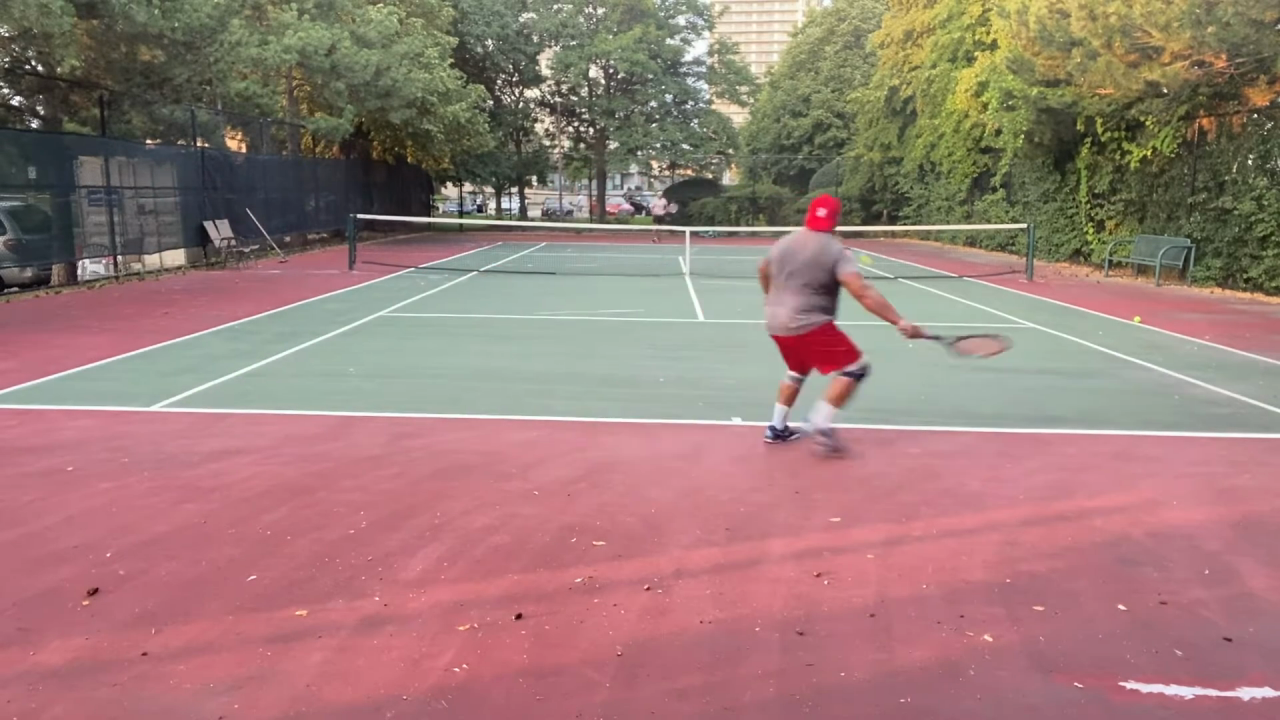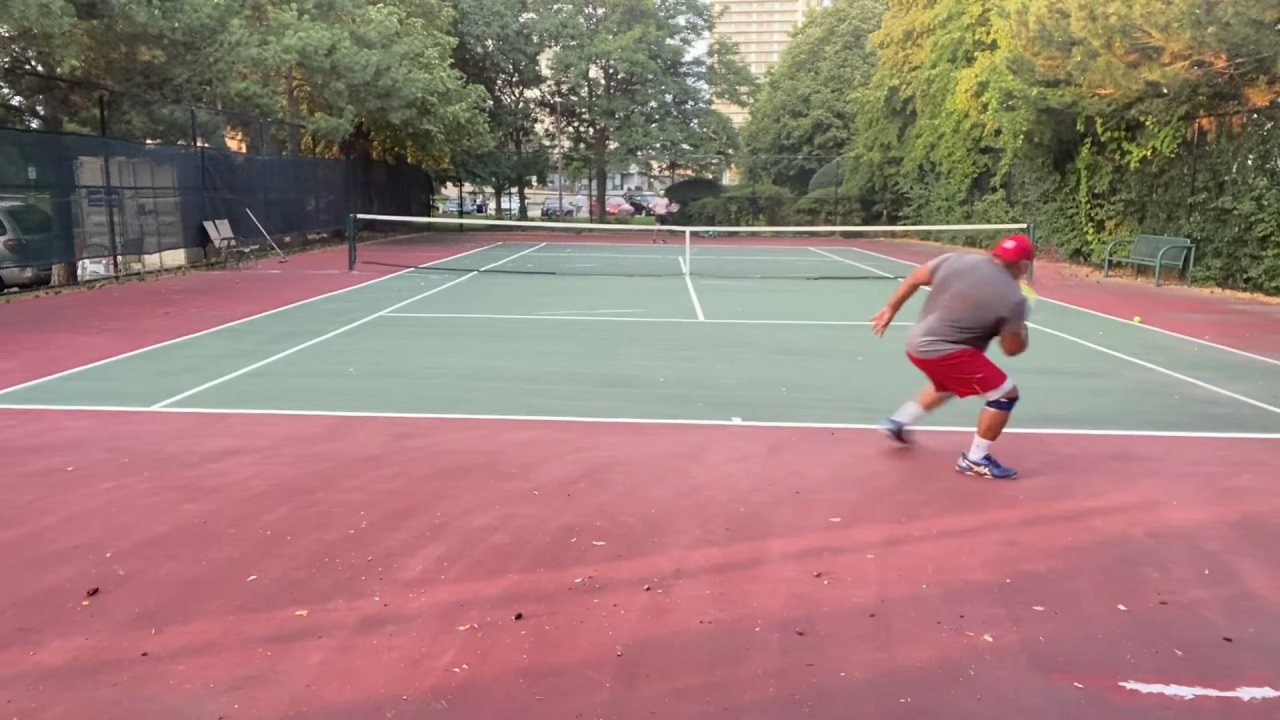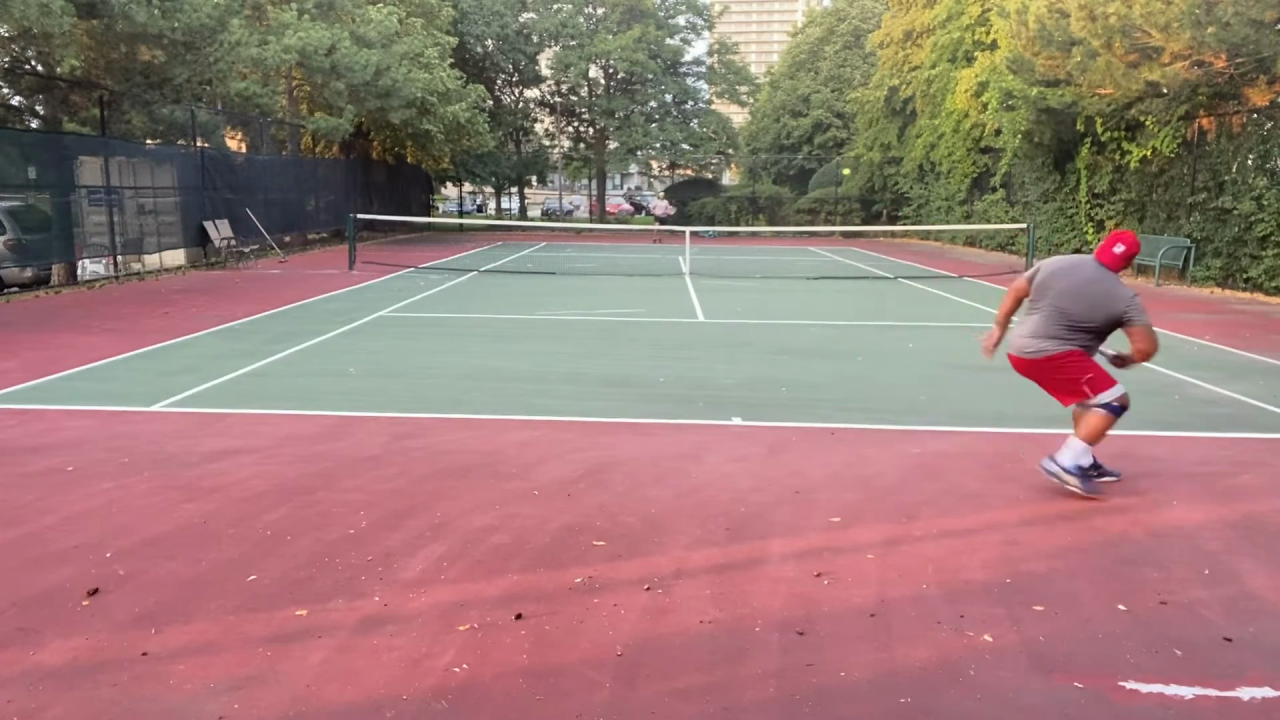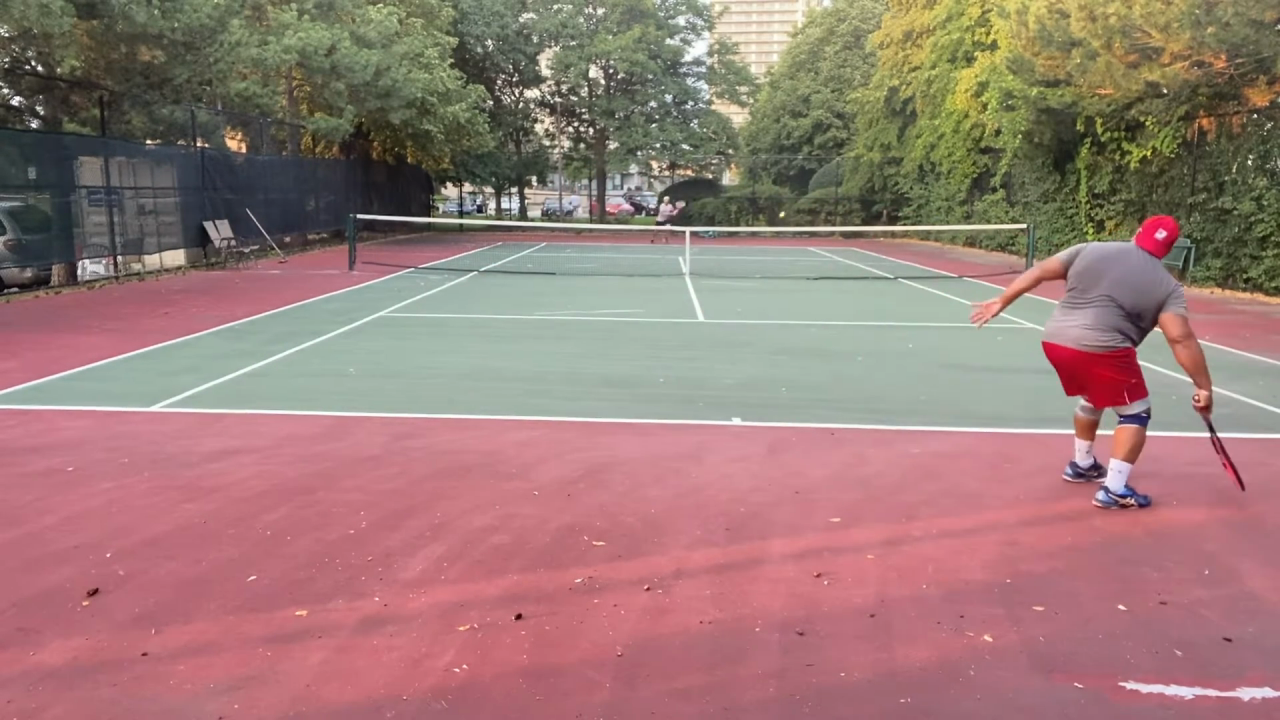
dt=0.4s
person 1, frame 1
left shoulder: (784, 243)
right shoulder: (836, 253)
left elbow: (763, 272)
right elbow: (863, 292)
left wrist: (772, 299)
right wrist: (900, 321)
left hip: (778, 325)
right hip: (810, 325)
left knee: (797, 372)
right knee: (854, 369)
left ankle: (776, 428)
right ankle: (820, 424)
person 1, frame 2
left shoulder: (956, 261)
right shoulder: (1013, 298)
left elbow: (913, 279)
right elbow: (1012, 347)
left wrist: (889, 311)
right wrist: (1006, 329)
left hip: (920, 344)
right hip: (944, 352)
left knee: (948, 384)
right knee: (1005, 394)
left ankle: (899, 421)
right ankle: (976, 459)
person 1, frame 3
left shoulder: (1055, 264)
right shoulder: (1123, 297)
left elbow: (1015, 292)
right elbow: (1147, 347)
left wrist: (999, 329)
right wrist: (1125, 360)
left hip: (1020, 350)
right hip: (1052, 354)
left knee: (1085, 393)
right knee: (1115, 401)
left ankle: (1081, 464)
right ankle: (1067, 462)
person 1, frame 4
left shoulder: (1089, 250)
right shoulder: (1168, 285)
left elbow: (1039, 272)
right elbow: (1181, 338)
left wrist: (1001, 301)
right wrist: (1203, 387)
left hip: (1056, 341)
right hip: (1103, 349)
left knee: (1091, 400)
right knee: (1135, 414)
left ankle: (1081, 465)
right ankle: (1114, 490)
